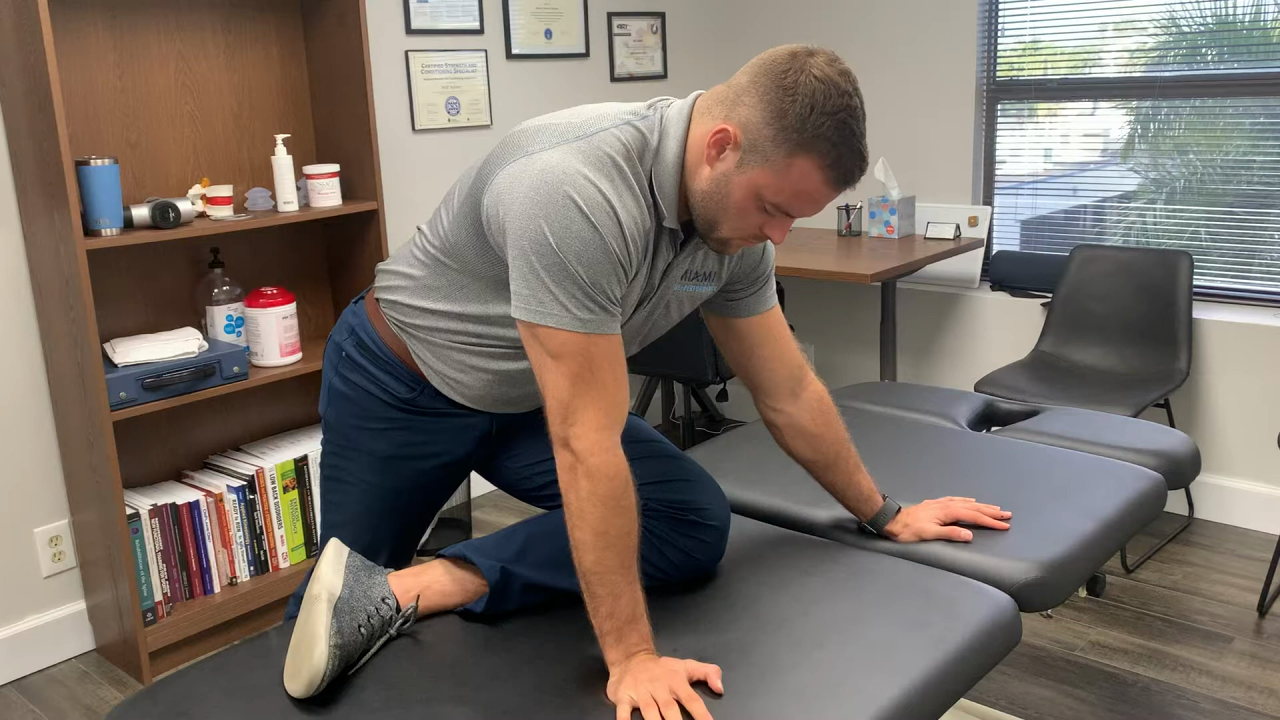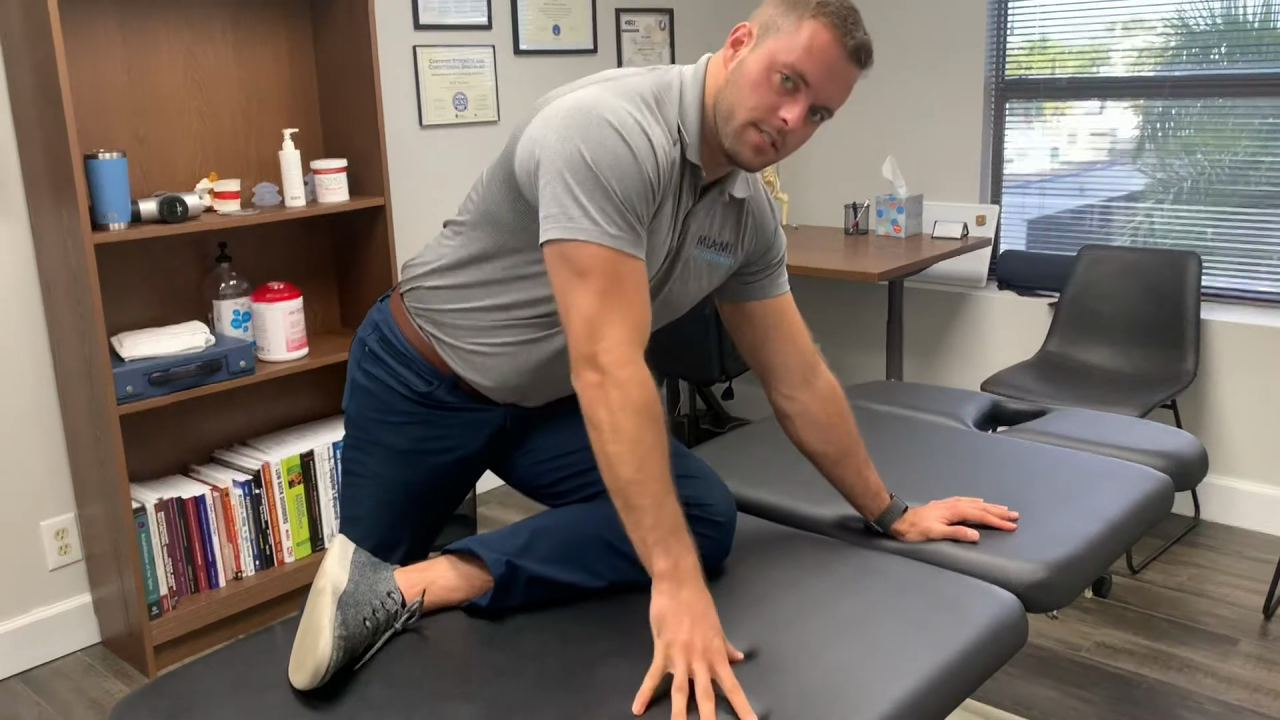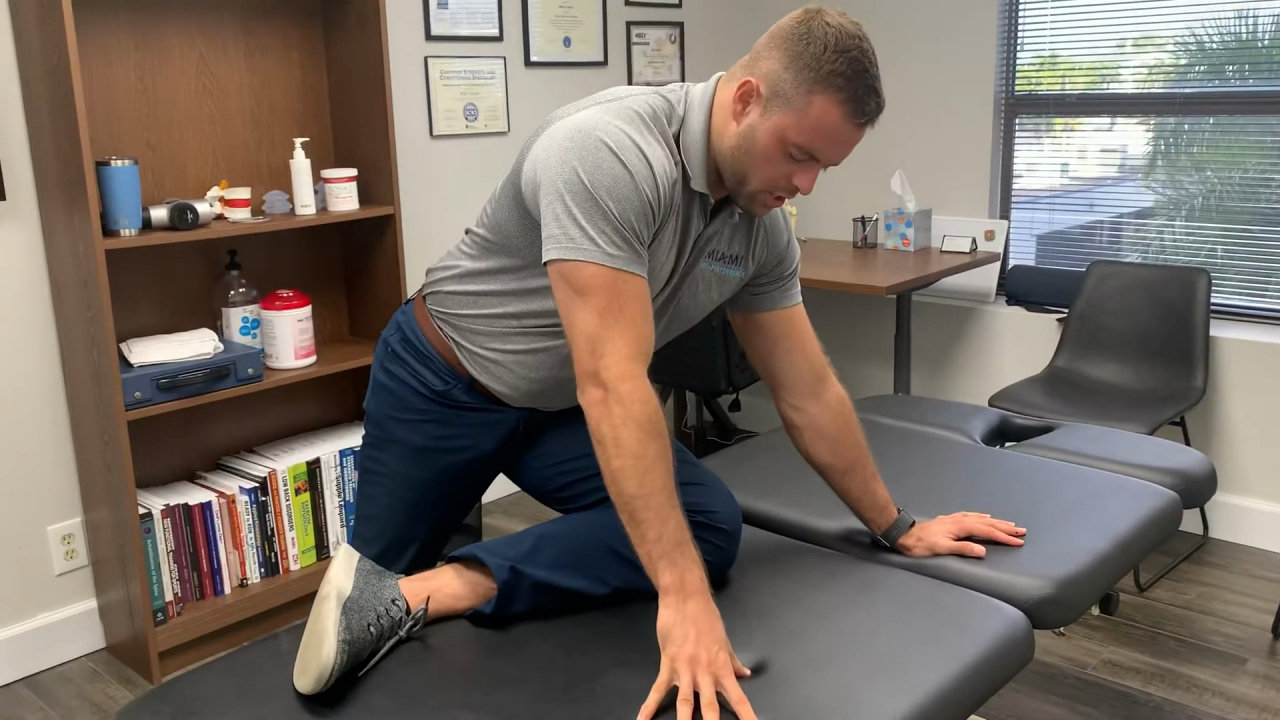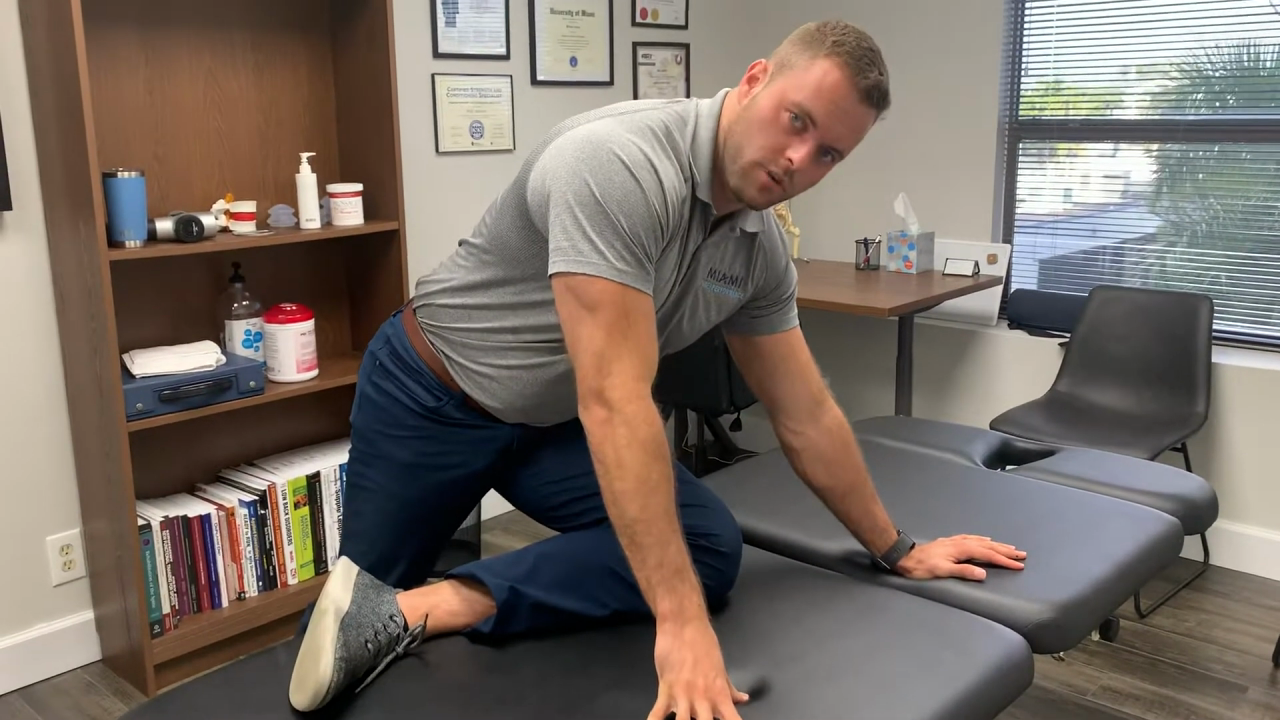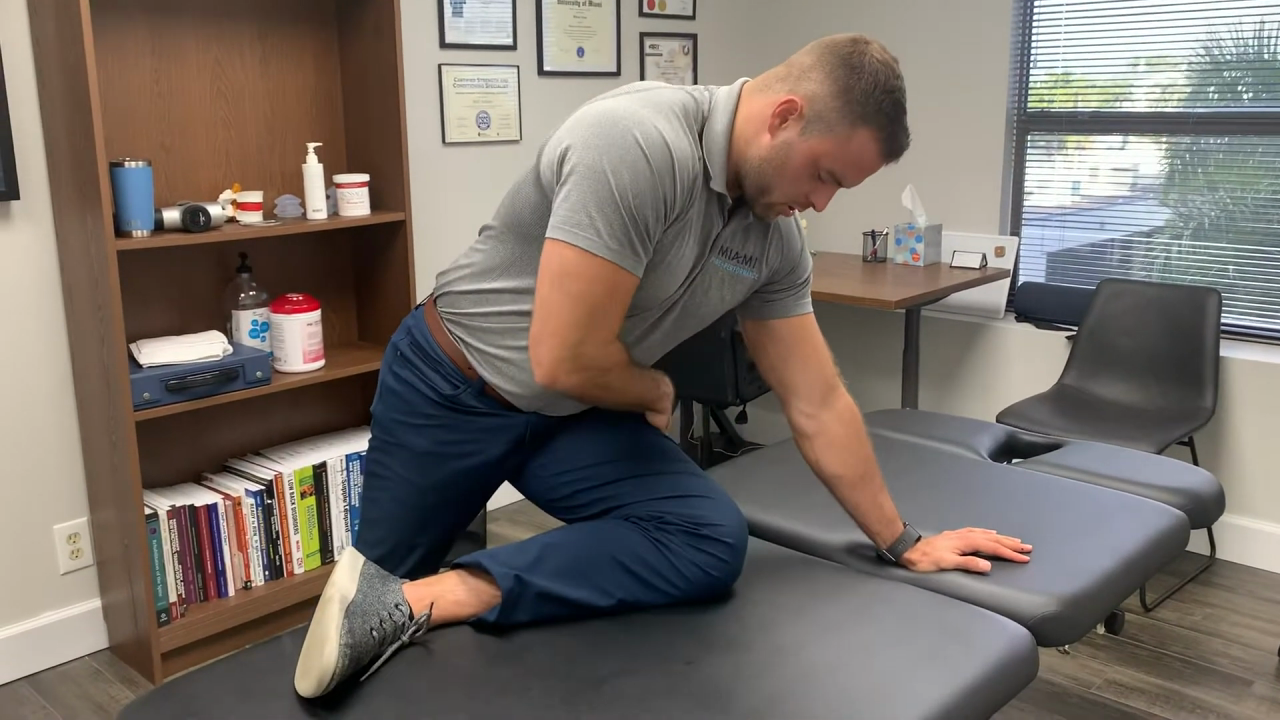
dt=1s
person 1, frame 1
left shoulder: (735, 225)
right shoulder: (576, 189)
left elbow: (788, 394)
right elbow: (587, 445)
left wrist: (886, 515)
right wrist: (631, 657)
left hip: (528, 395)
right hip: (402, 381)
left knee: (695, 522)
right knee: (330, 632)
left ankle: (405, 593)
person 1, frame 2
left shoulder: (749, 215)
right shoulder: (608, 129)
left elbow: (798, 383)
right elbow: (607, 368)
left wrist: (891, 514)
right wrist: (675, 582)
left hip: (546, 398)
right hip: (423, 378)
left knee: (704, 517)
right knee: (373, 576)
left ankle: (415, 587)
person 1, frame 3
left shoulder: (764, 229)
right shoulder: (609, 152)
left elbow: (808, 395)
right elbow: (613, 386)
left wrist: (897, 529)
right wrist: (684, 597)
left hip: (559, 404)
right hip: (444, 382)
left knee: (709, 526)
right knee: (381, 578)
left ankle: (420, 597)
person 1, frame 4
left shoulder: (760, 250)
right shoulder: (618, 162)
left elbow: (805, 417)
right elbow: (615, 403)
left wrist: (898, 551)
right wrist: (682, 622)
left hip: (551, 420)
right hip: (431, 395)
left knee: (709, 548)
right knee: (345, 628)
left ankle: (417, 612)
person 1, frame 5
left shoulder: (774, 239)
right shoulder: (635, 140)
left elbow: (817, 406)
right elbow: (565, 360)
left wrist: (903, 543)
right wrist: (655, 390)
left hip: (573, 412)
right hip: (452, 387)
left knee: (711, 541)
right knee: (382, 584)
left ankle: (422, 603)
